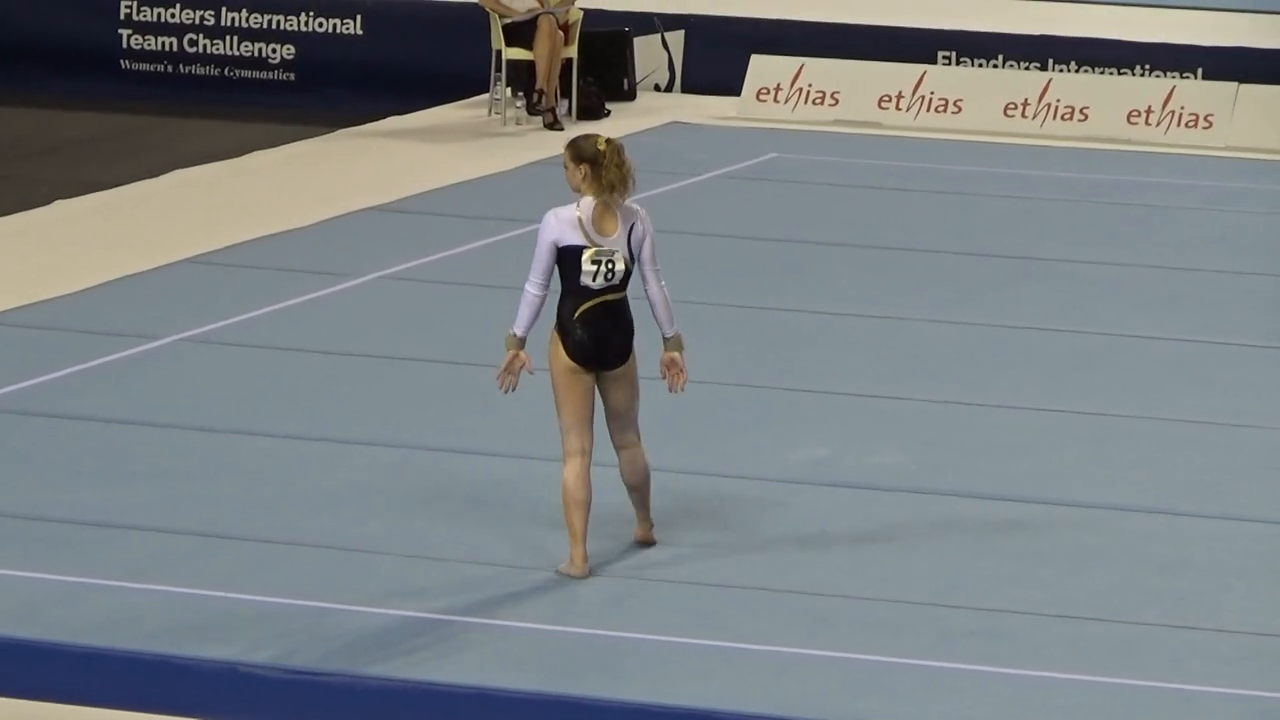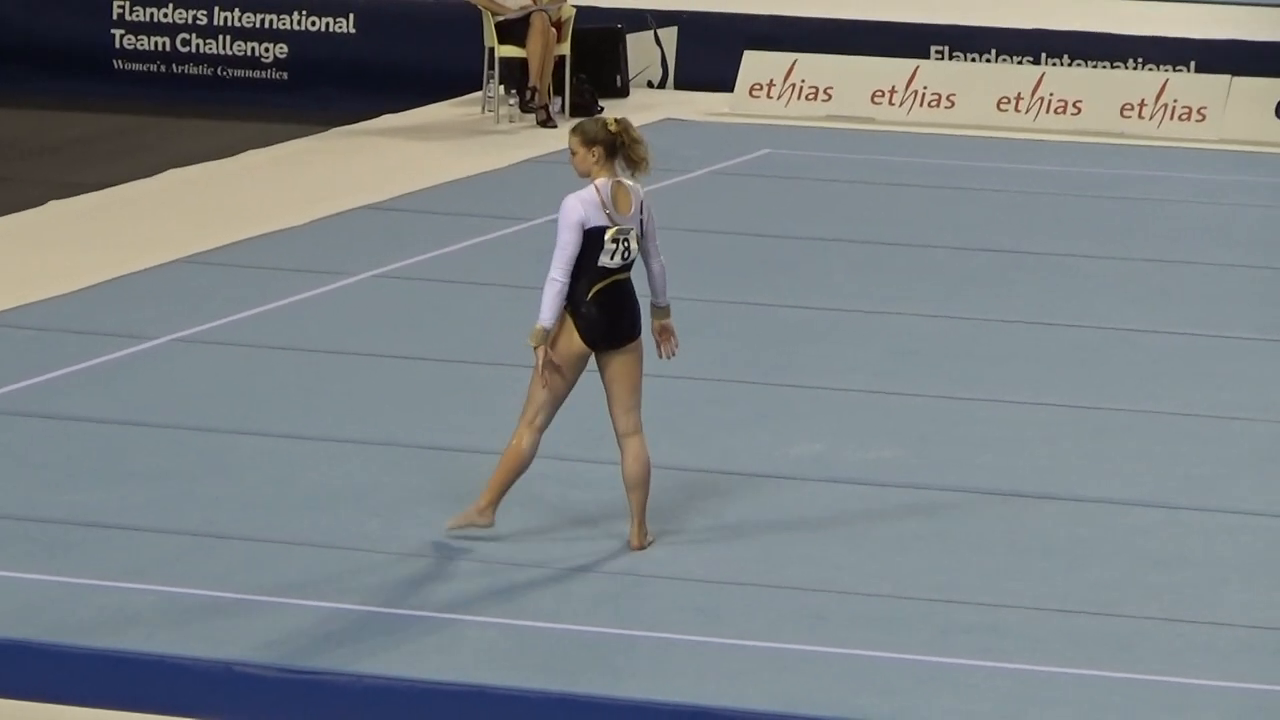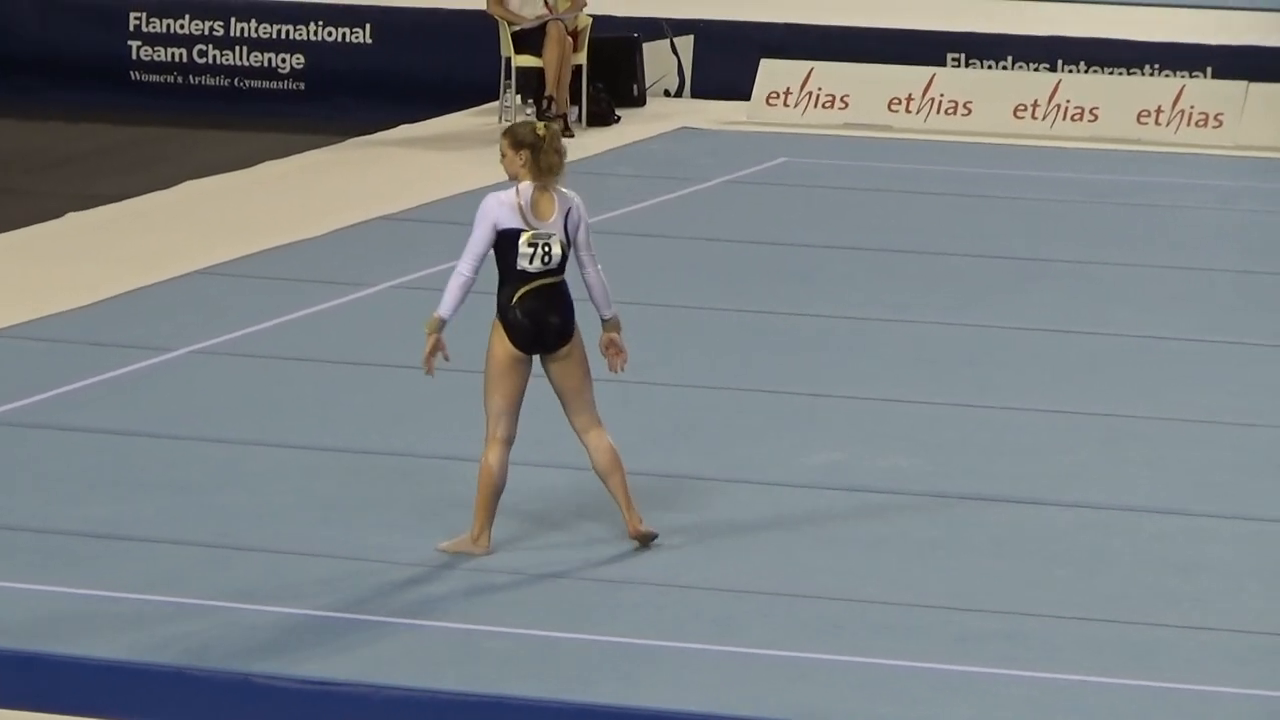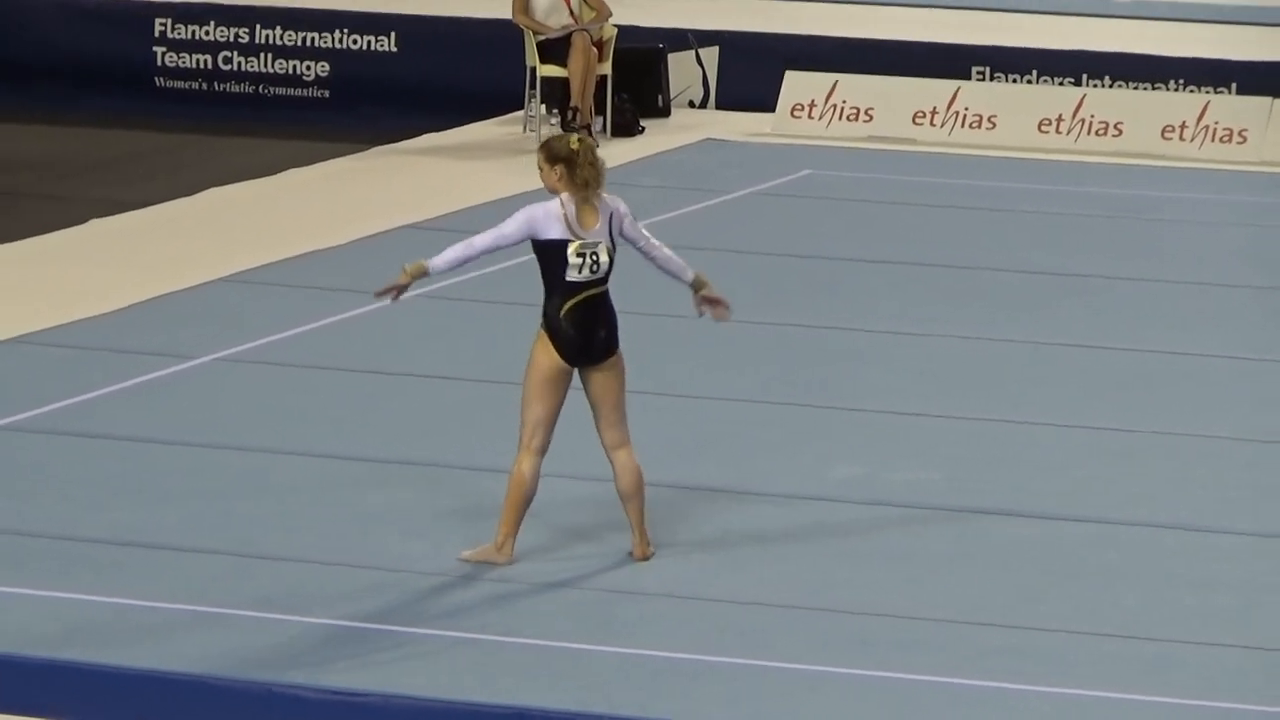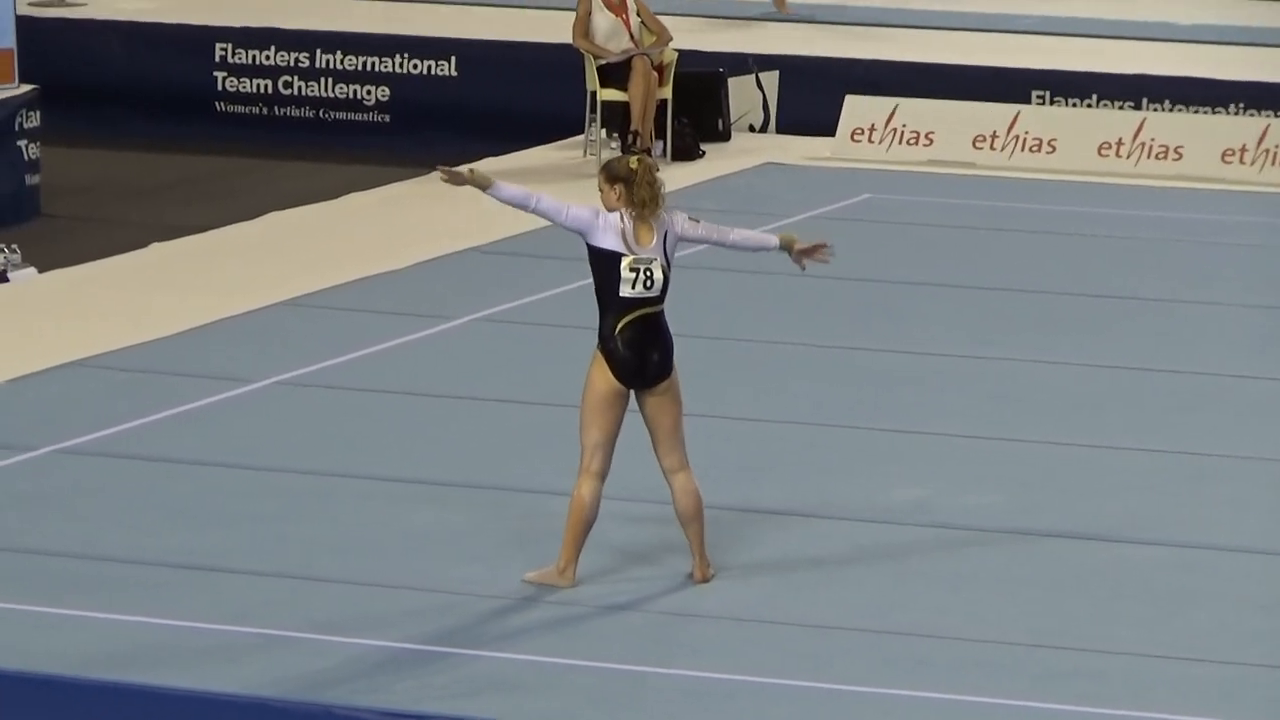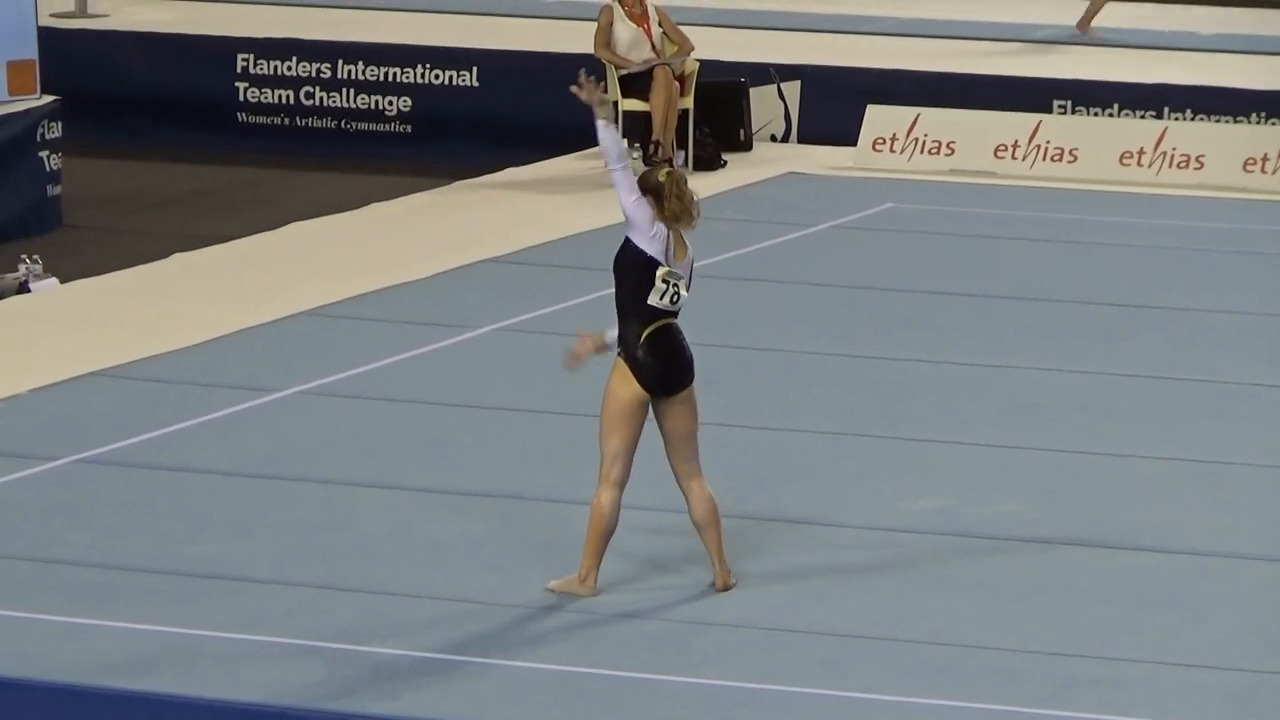
dt=0.5s
person 1, frame 1
left shoulder: (558, 221)
right shoulder: (636, 217)
left elbow: (536, 287)
right elbow: (654, 284)
left wrist: (517, 343)
right wrist: (671, 343)
left hip: (574, 336)
right hip: (618, 334)
left knee: (576, 451)
right knee: (627, 440)
left ankle: (577, 555)
right ankle: (644, 525)
person 1, frame 2
left shoulder: (578, 204)
right shoulder: (637, 196)
left elbow: (560, 274)
right elbow: (654, 261)
left wrist: (541, 336)
right wrist: (661, 312)
left hip: (584, 317)
right hip: (625, 316)
left knee: (532, 422)
right knee: (630, 431)
left ankle: (485, 508)
right ankle: (639, 530)
person 1, frame 3
left shoulder: (496, 204)
right shoulder: (570, 203)
left elbow: (467, 267)
right elbow: (590, 268)
left wrist: (437, 326)
right wrist: (610, 325)
left hip: (515, 321)
right hip: (558, 319)
left knee: (498, 437)
right knee: (589, 425)
left ankle: (478, 535)
right ankle: (633, 519)
person 1, frame 4
left shoulder: (541, 215)
right shoulder: (611, 208)
left elbow: (479, 243)
right elbow: (653, 247)
left wrist: (422, 270)
right wrist: (696, 283)
left hip: (560, 333)
right hip: (603, 330)
left knee: (532, 446)
right knee: (619, 443)
left ankle: (503, 544)
right ankle: (640, 541)
person 1, frame 5
left shoulder: (600, 224)
right shoulder: (669, 226)
left elbow: (537, 203)
right elbow: (726, 235)
left wrist: (480, 182)
right wrist: (786, 244)
left hip: (616, 353)
right hip: (658, 352)
left knee: (592, 469)
right knee: (677, 466)
left ankle: (564, 567)
right ankle: (701, 563)
person 1, frame 6
left shoulder: (649, 234)
right shoulder: (681, 248)
left elbow: (619, 172)
left wrist: (601, 114)
right wrist: (606, 340)
left hip: (639, 366)
right hip: (677, 362)
left knee: (612, 478)
right knee: (691, 474)
left ankle: (586, 577)
right ankle: (721, 569)
